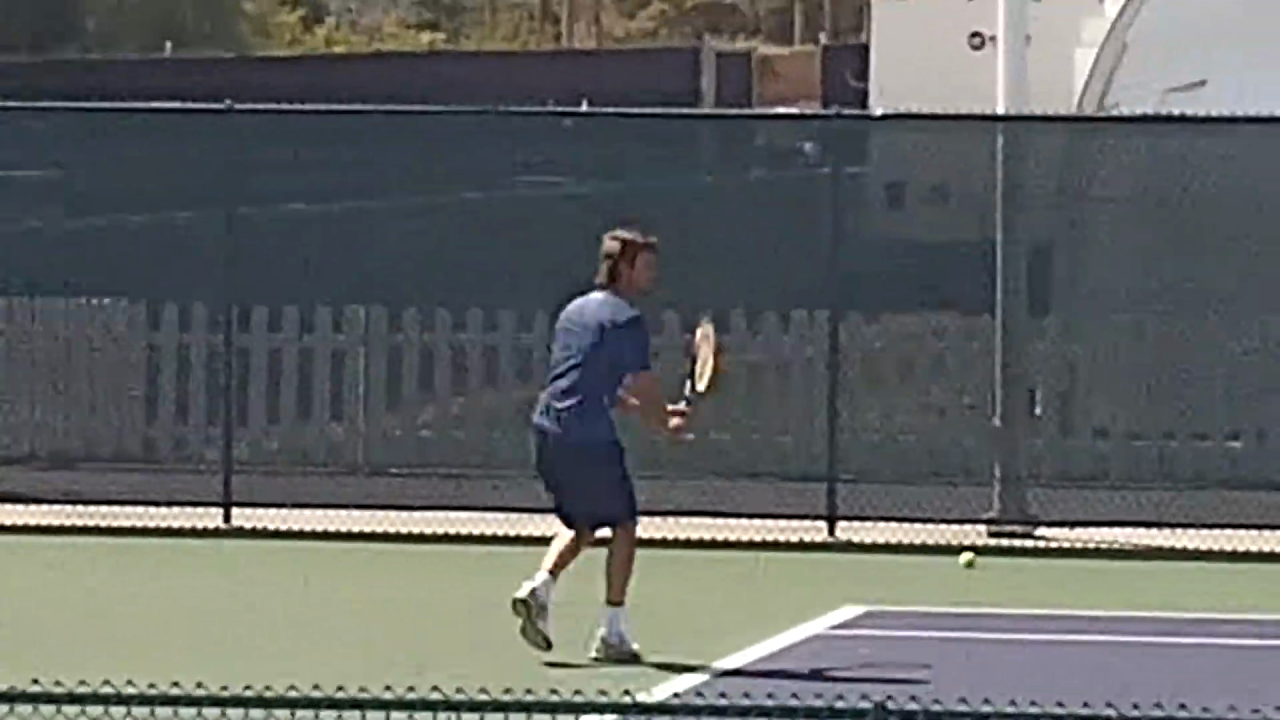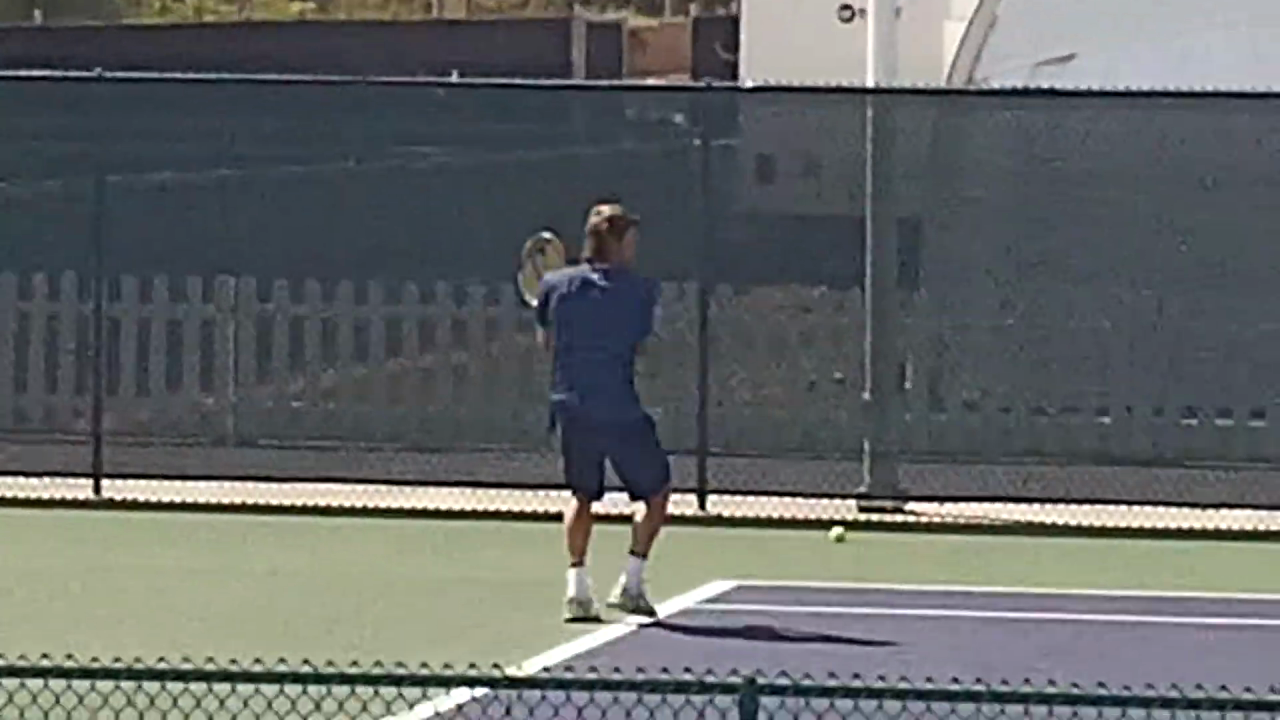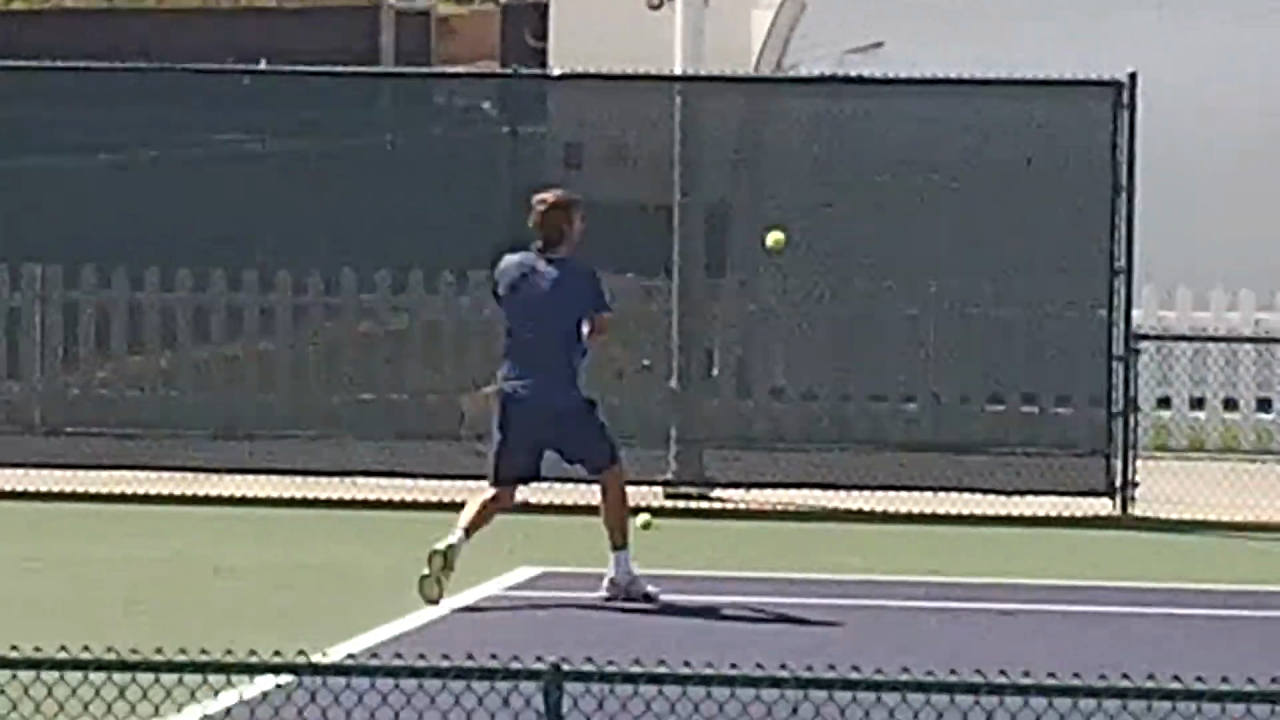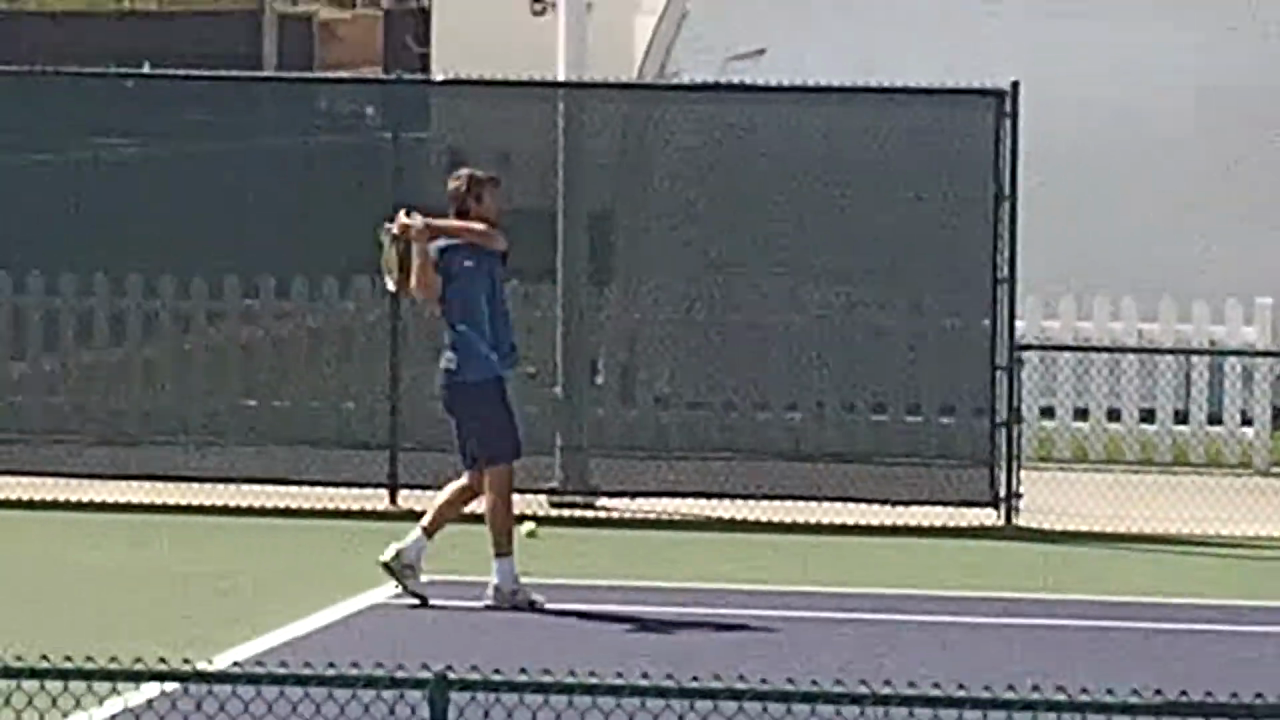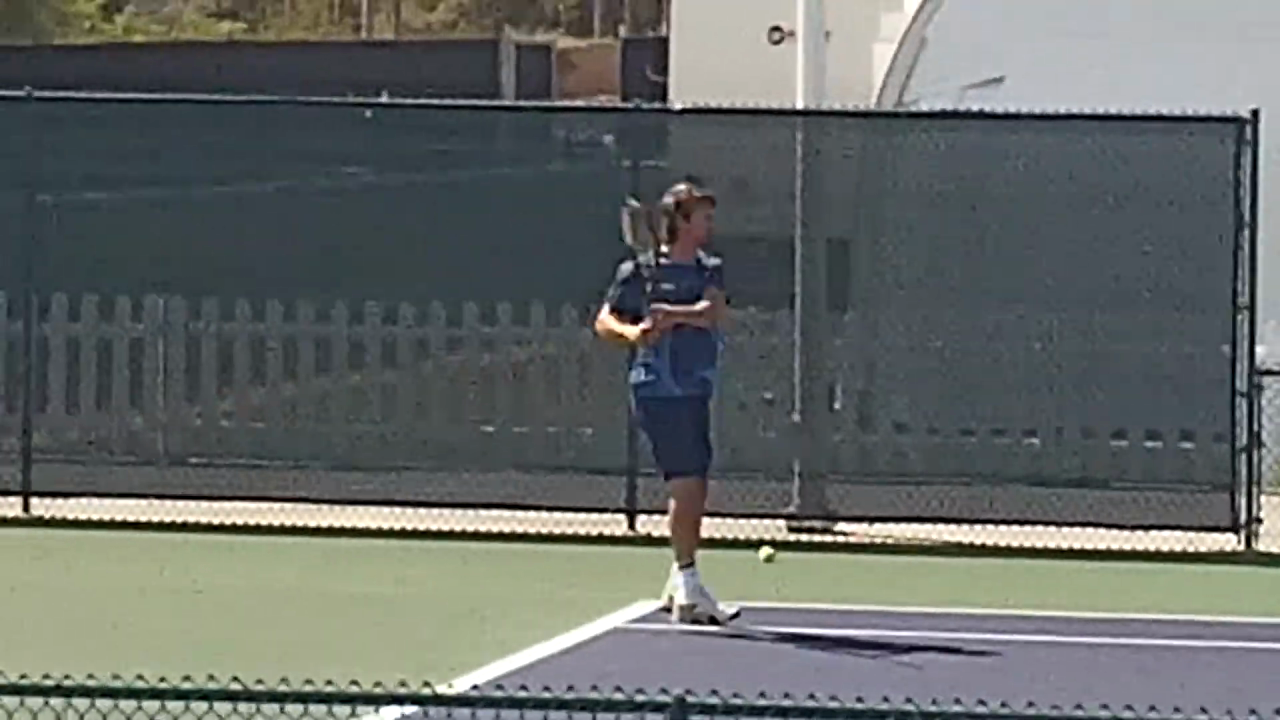
dt=0.4s
person 1, frame 1
left shoulder: (573, 310)
right shoulder: (630, 321)
right elbow: (646, 394)
left wrist: (654, 413)
right wrist: (667, 422)
left hip: (548, 432)
right hip: (589, 439)
left knee: (578, 527)
right knee: (622, 530)
left ankle: (538, 588)
right ankle: (611, 636)
person 1, frame 2
left shoulder: (554, 284)
right shoulder: (639, 290)
left hip: (570, 413)
right hip: (621, 414)
left knee: (582, 501)
right knee: (657, 496)
left ankle: (578, 593)
right ankle: (631, 582)
person 1, frame 3
left shoulder: (510, 266)
right shoulder: (579, 281)
right elbow: (599, 329)
left hip: (514, 395)
right hip: (558, 402)
left knee: (501, 492)
right knee: (611, 476)
left ankle: (450, 547)
right ankle: (622, 576)
person 1, frame 4
left shoulder: (491, 246)
right shoulder: (439, 252)
left elbow: (489, 237)
right elbow: (425, 292)
left wrist: (429, 224)
right wrist: (419, 241)
left hip: (486, 375)
right hip: (470, 376)
left knee: (477, 478)
right knee: (499, 474)
left ankle: (408, 551)
right ankle: (504, 583)
person 1, frame 5
left shoulder: (711, 268)
right shoulder: (636, 273)
left elbow: (714, 312)
right elbow: (604, 322)
left wrist: (673, 313)
right wrist: (631, 332)
left hip: (696, 392)
right hip: (659, 391)
left knee: (695, 492)
right knee: (684, 485)
left ankle: (680, 593)
right ankle: (690, 591)
